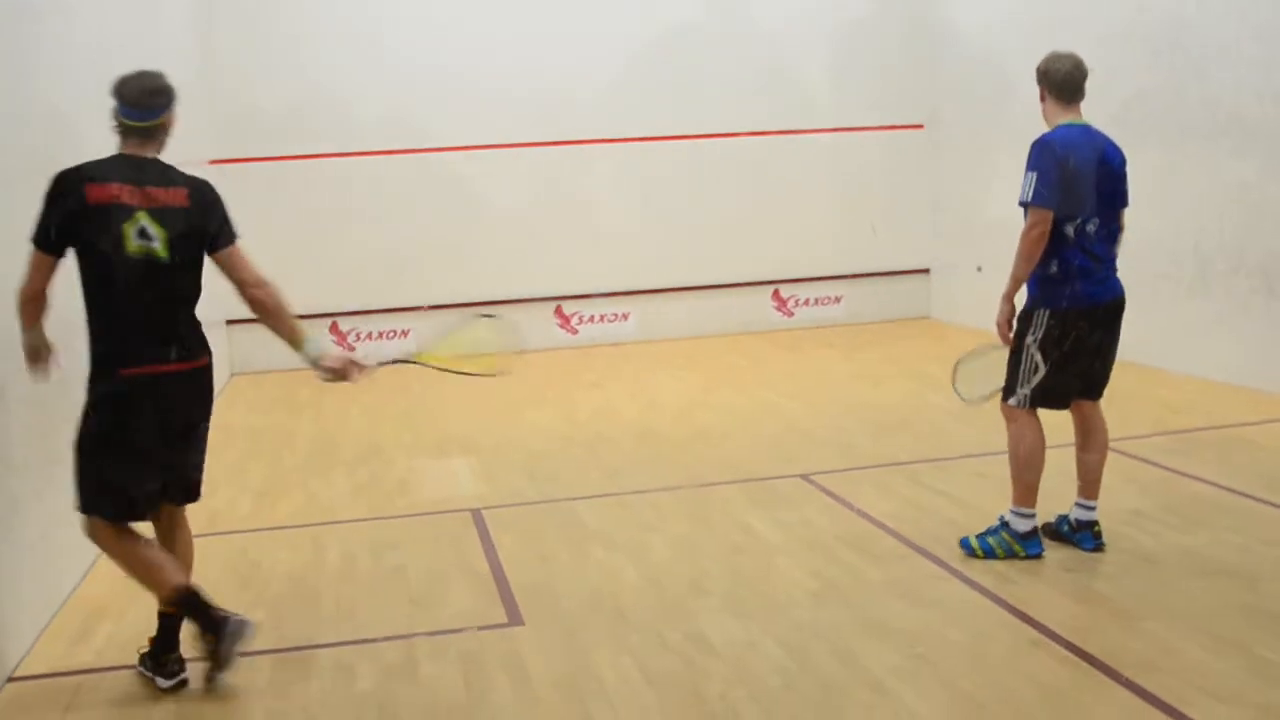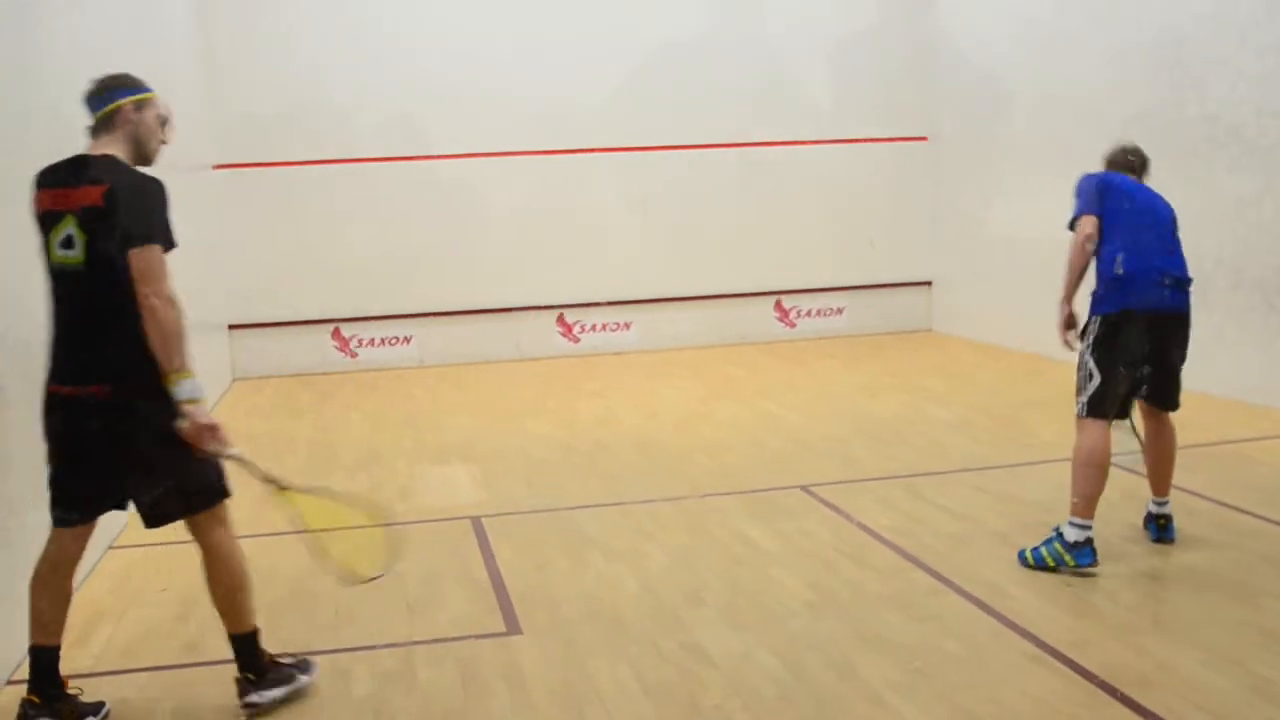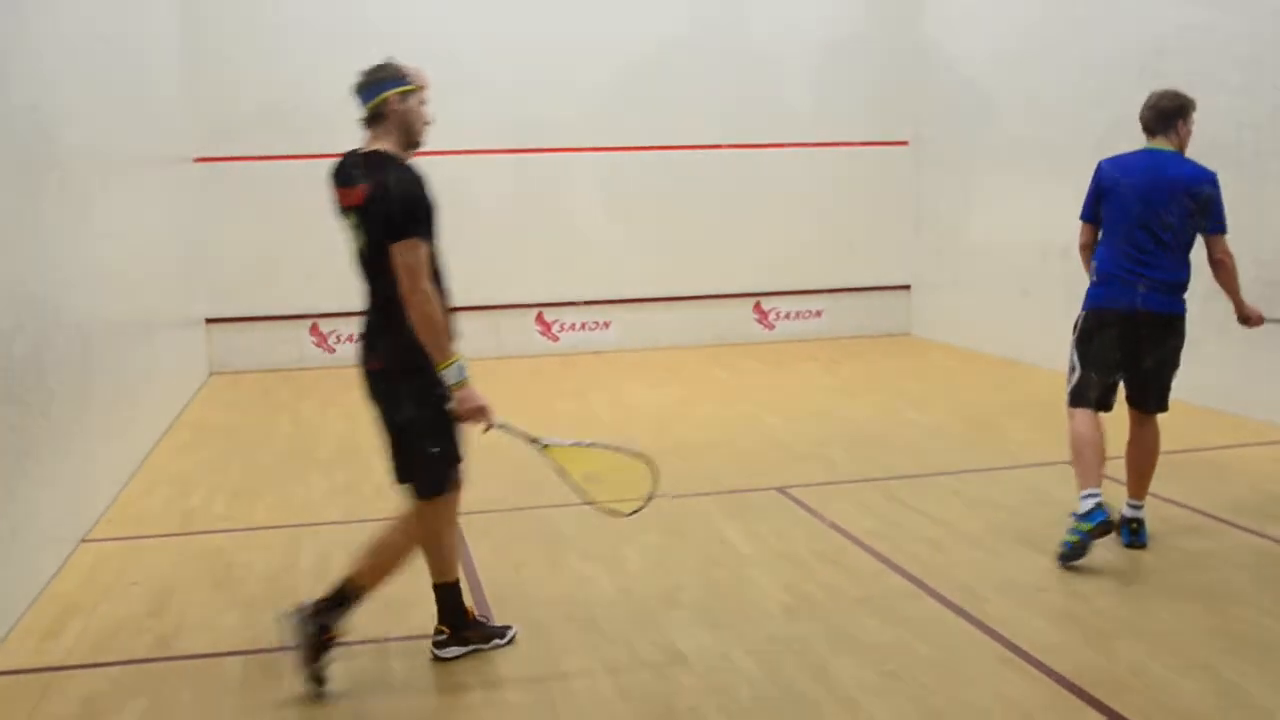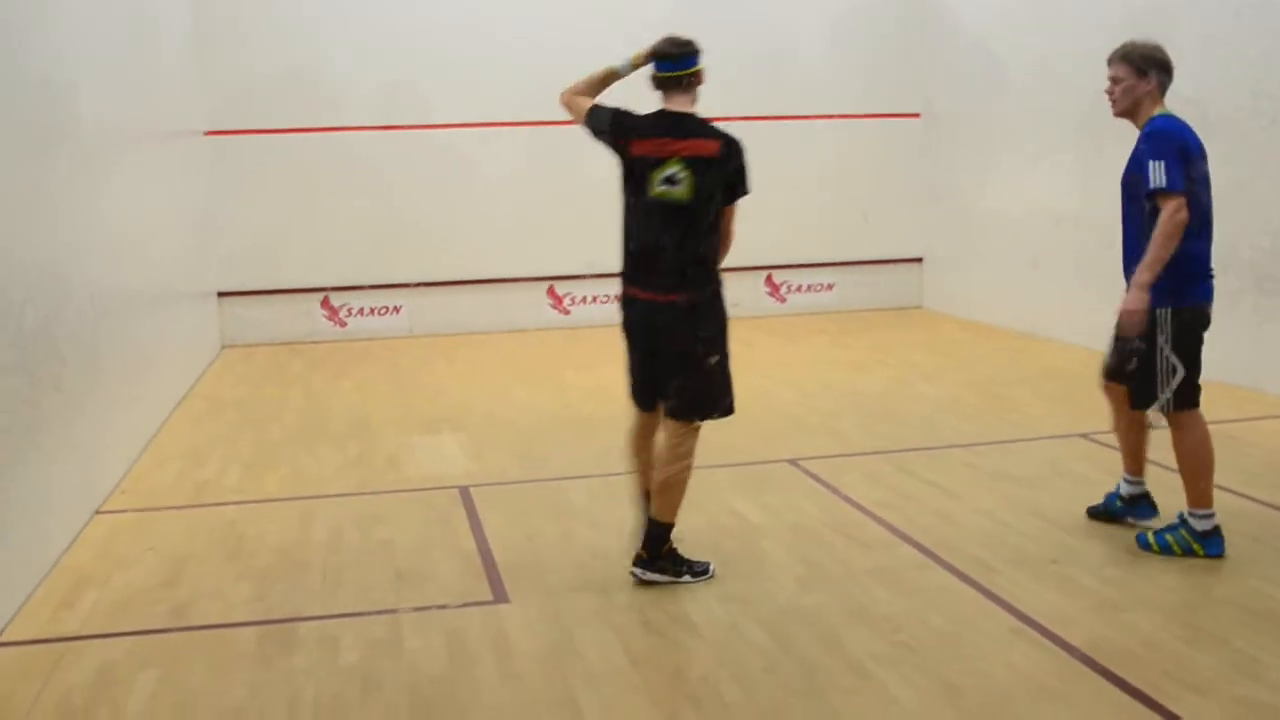
dt=1s
person 1, frame 1
left shoulder: (72, 187)
right shoulder: (196, 195)
left elbow: (34, 290)
right elbow: (253, 287)
left wrist: (33, 340)
right wrist: (312, 351)
left hip: (123, 382)
right hip: (189, 375)
left knee: (105, 523)
right knee: (169, 513)
left ankle: (211, 620)
right ankle: (165, 650)
person 1, frame 2
left shoulder: (47, 186)
right shoulder: (136, 189)
right elbow: (155, 300)
right wrist: (187, 396)
left hip: (68, 392)
right hip: (135, 392)
left knee: (67, 535)
right knee: (212, 523)
person 1, frame 3
left shoulder: (351, 171)
right shoulder: (399, 181)
right elbow: (417, 291)
left wrist: (403, 86)
right wrist: (458, 377)
left hip: (388, 358)
right hip: (410, 365)
left knee: (442, 493)
right knee: (430, 508)
left ankle: (455, 623)
right ankle: (325, 614)
person 1, frame 4
left shoulder: (629, 131)
right shoulder: (725, 148)
left elbow: (572, 96)
right elbow: (723, 237)
left wrist: (630, 63)
left hip: (638, 298)
right hip: (693, 302)
left knee: (648, 412)
right knee: (681, 428)
left ankle: (650, 516)
right ankle: (655, 553)
person 2, frame 1
left shoulder: (1049, 147)
right shoulder: (1110, 150)
left elbow: (1038, 228)
right elbow: (1117, 225)
left wrist: (1008, 297)
left hip: (1058, 300)
right hip: (1105, 296)
left knee: (1019, 407)
right knee: (1086, 404)
left ankle: (1021, 528)
right ankle: (1084, 520)
person 2, frame 2
left shoulder: (1095, 182)
right shoulder: (1160, 203)
left elbow: (1087, 234)
left wrist: (1066, 303)
left hip: (1121, 302)
right hip: (1174, 305)
left knee: (1095, 418)
right knee: (1157, 411)
left ankle: (1077, 538)
right ankle: (1160, 515)
person 2, frame 3
left shoulder: (1108, 170)
right shoulder: (1200, 180)
left elbow: (1086, 242)
right elbow: (1218, 255)
right wrist: (1240, 305)
left hip: (1106, 304)
right hip: (1164, 311)
left knee: (1084, 407)
right knee: (1144, 414)
left ankle: (1091, 507)
right ankle: (1133, 517)
person 2, frame 4
left shoulder: (1160, 136)
right shoulder: (1175, 135)
left elbow: (1176, 214)
left wrist: (1140, 284)
left hip: (1170, 297)
right hip: (1166, 295)
left knee: (1179, 407)
right knee: (1119, 385)
left ankle: (1202, 526)
right ankle: (1133, 494)
